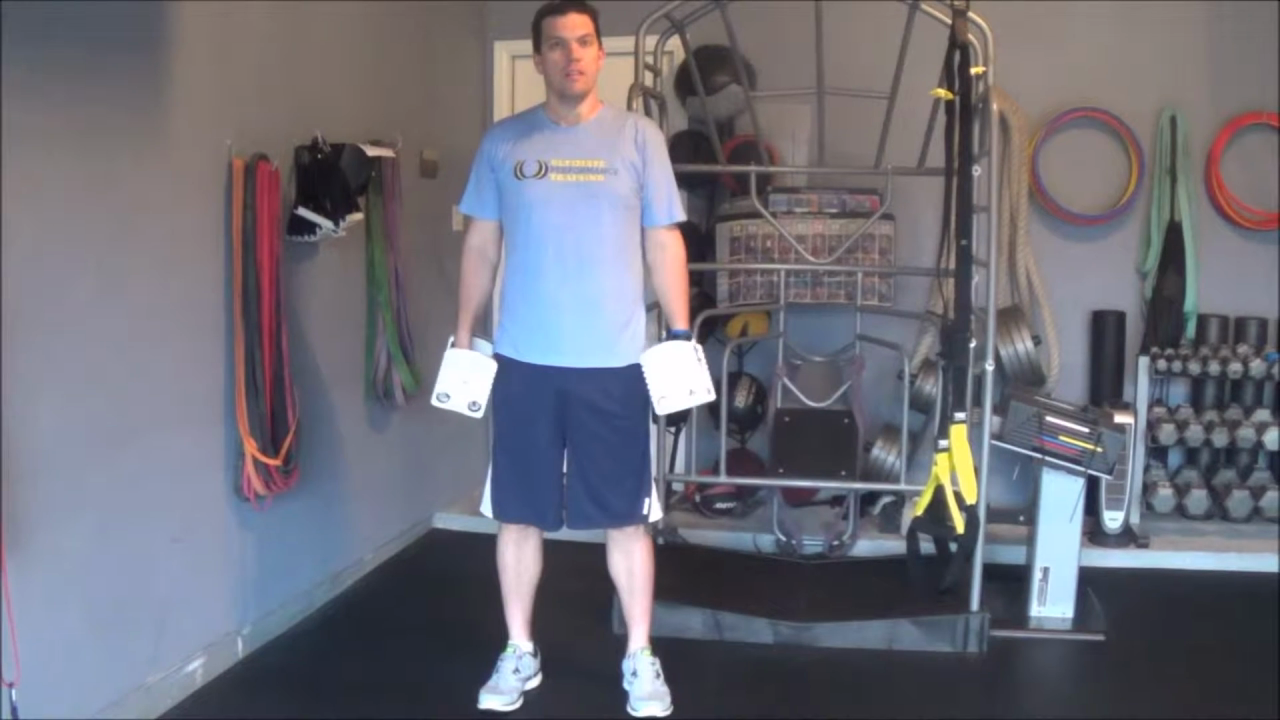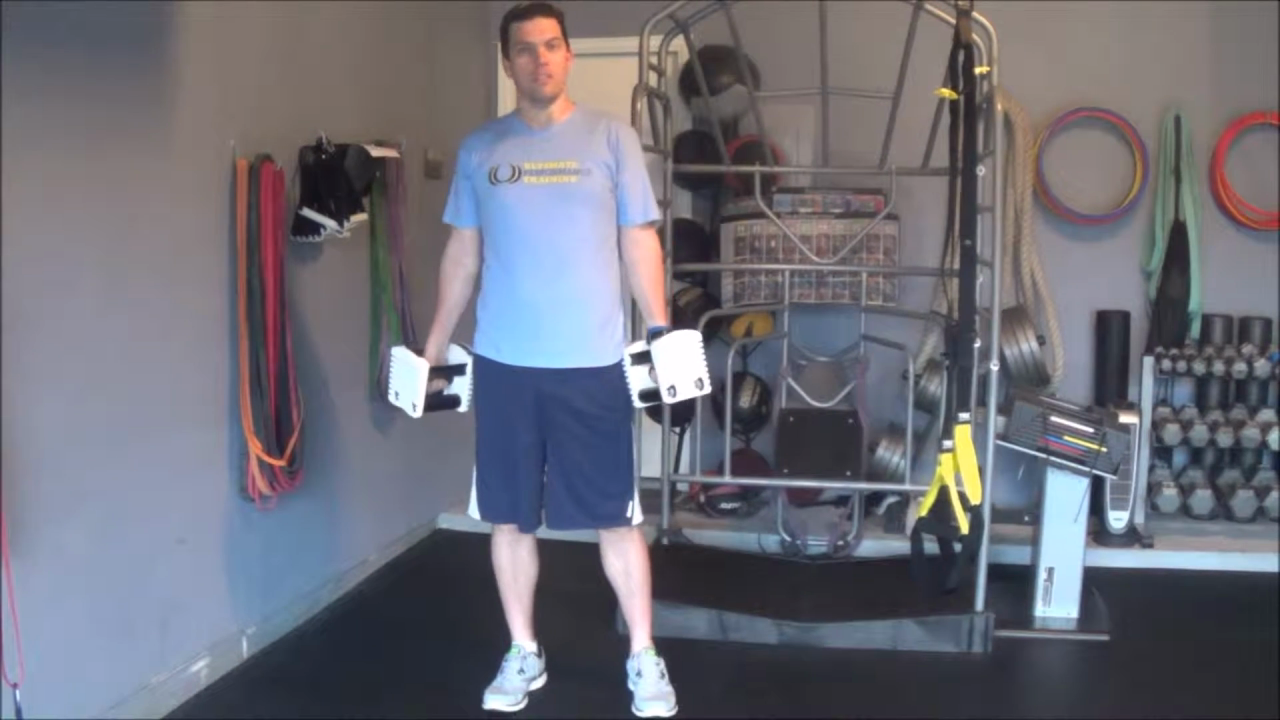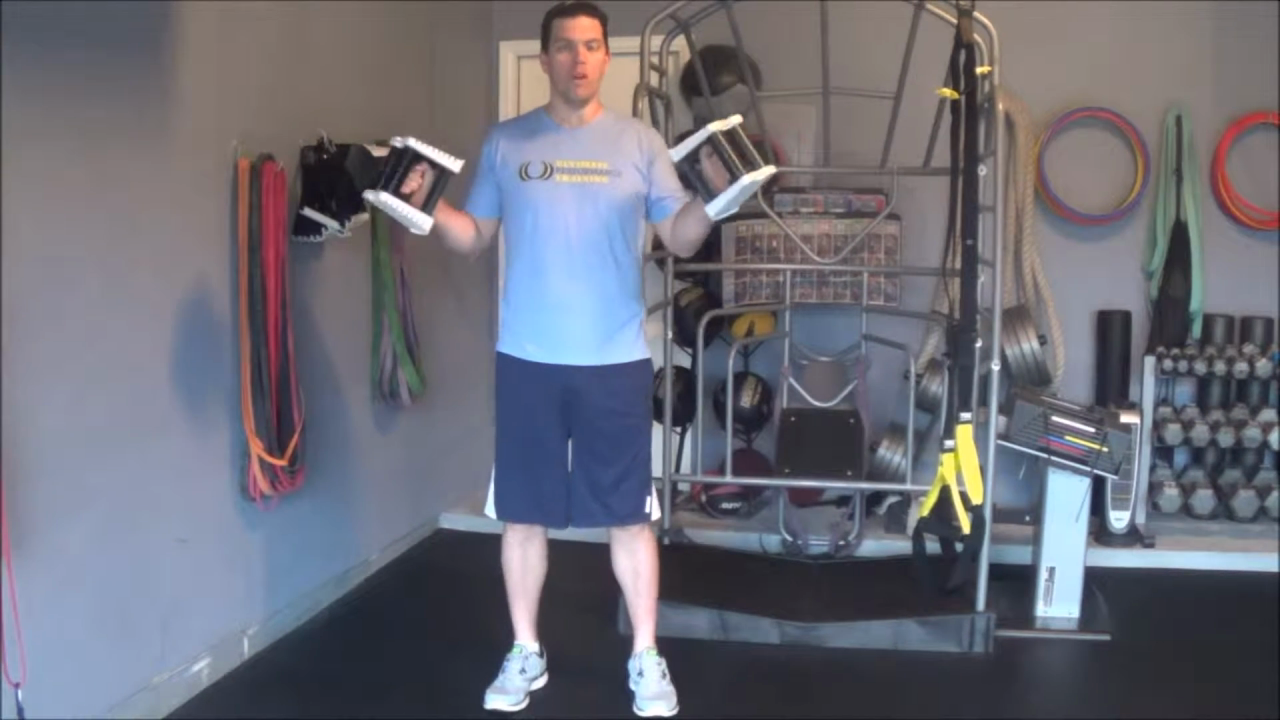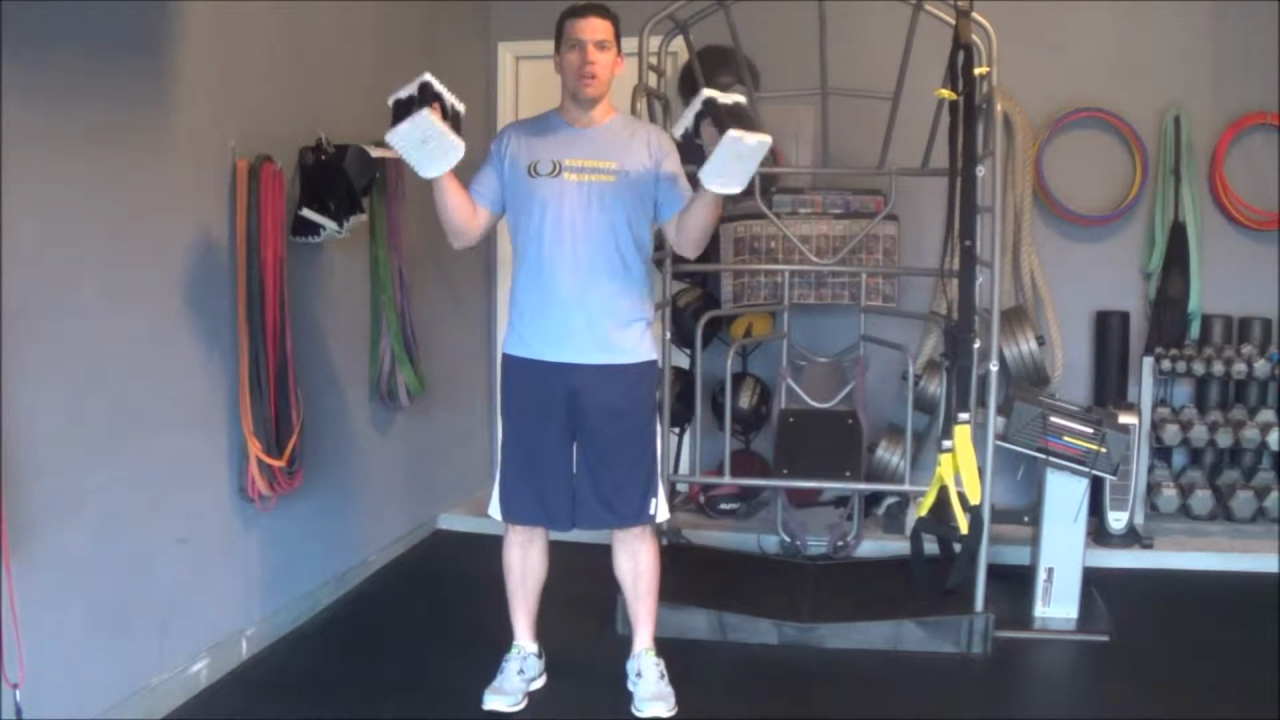
dt=1s
person 1, frame 1
left shoulder: (637, 136)
right shoulder: (503, 141)
left elbow: (663, 241)
right elbow: (480, 243)
left wrist: (680, 335)
right wrist: (462, 336)
left hip: (614, 363)
right hip: (521, 361)
left knee: (625, 516)
right knee: (517, 513)
left ankle: (640, 657)
right ankle: (519, 652)
person 1, frame 2
left shoulder: (611, 137)
right shoulder: (479, 149)
left elbow: (639, 241)
right elbow: (463, 253)
left wrist: (660, 333)
right wrist: (433, 345)
left hip: (593, 363)
right hip: (504, 363)
left knee: (615, 515)
right knee: (509, 516)
left ankle: (643, 657)
right ankle: (523, 654)
person 1, frame 3
left shoulder: (639, 141)
right shoulder: (505, 143)
left elbow: (681, 238)
right elbow: (475, 236)
left wrist: (716, 193)
right wrist: (427, 204)
left hip: (615, 360)
right hip: (527, 358)
left knee: (628, 514)
right knee: (522, 512)
left ankle: (646, 658)
right ankle: (525, 653)
person 1, frame 4
left shoulder: (649, 144)
right shoulder: (515, 142)
left elbow: (688, 242)
right elbow: (464, 231)
left hip: (621, 361)
right hip: (532, 360)
left knee: (632, 516)
right knee: (524, 513)
left ankle: (644, 658)
right ankle: (524, 654)
